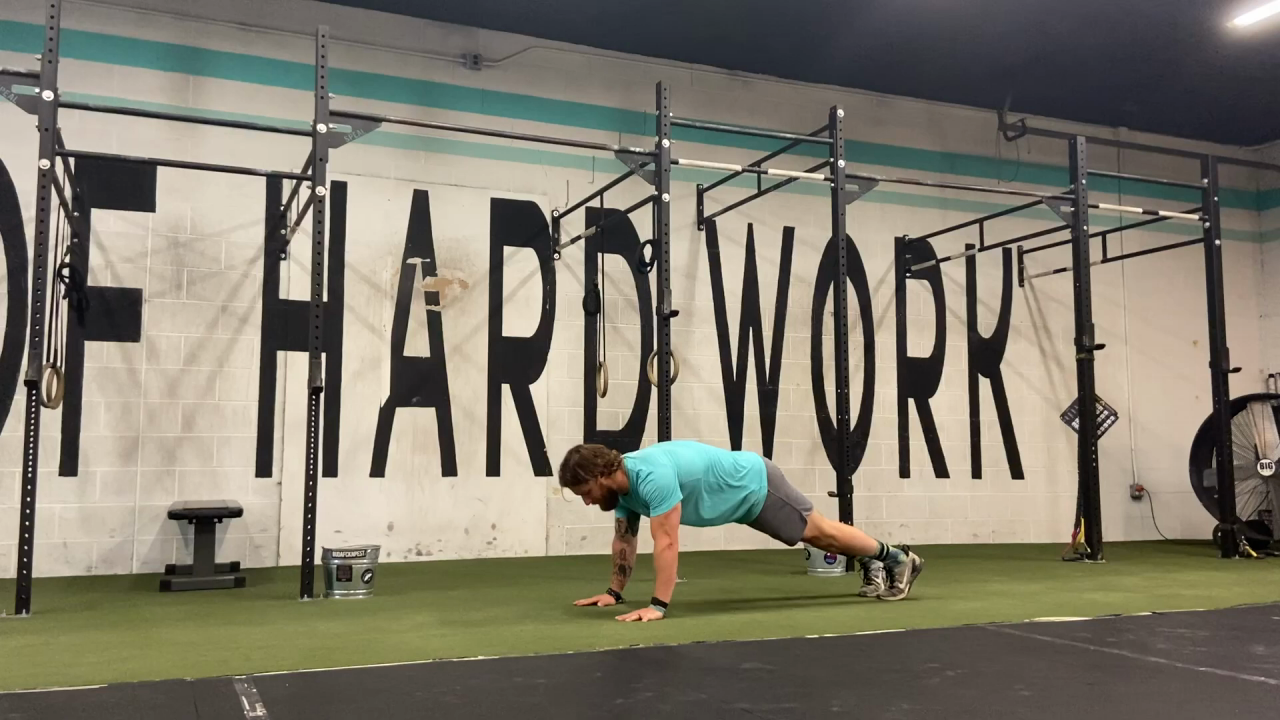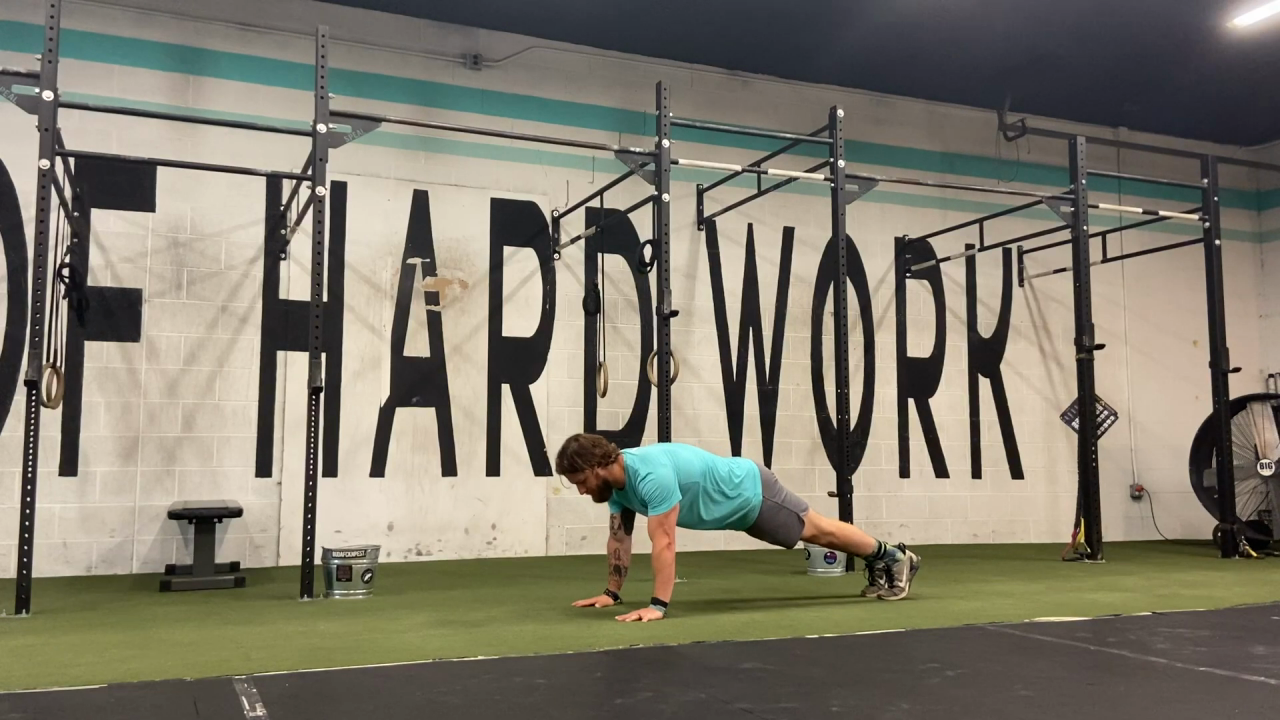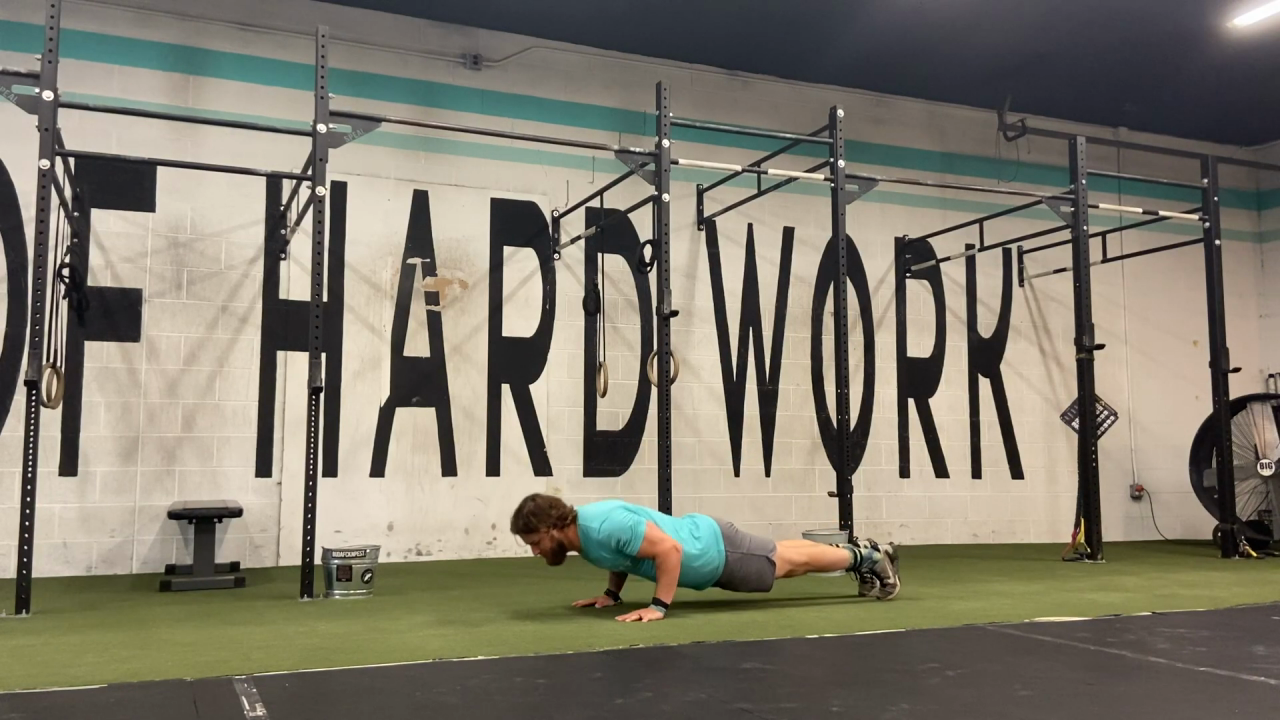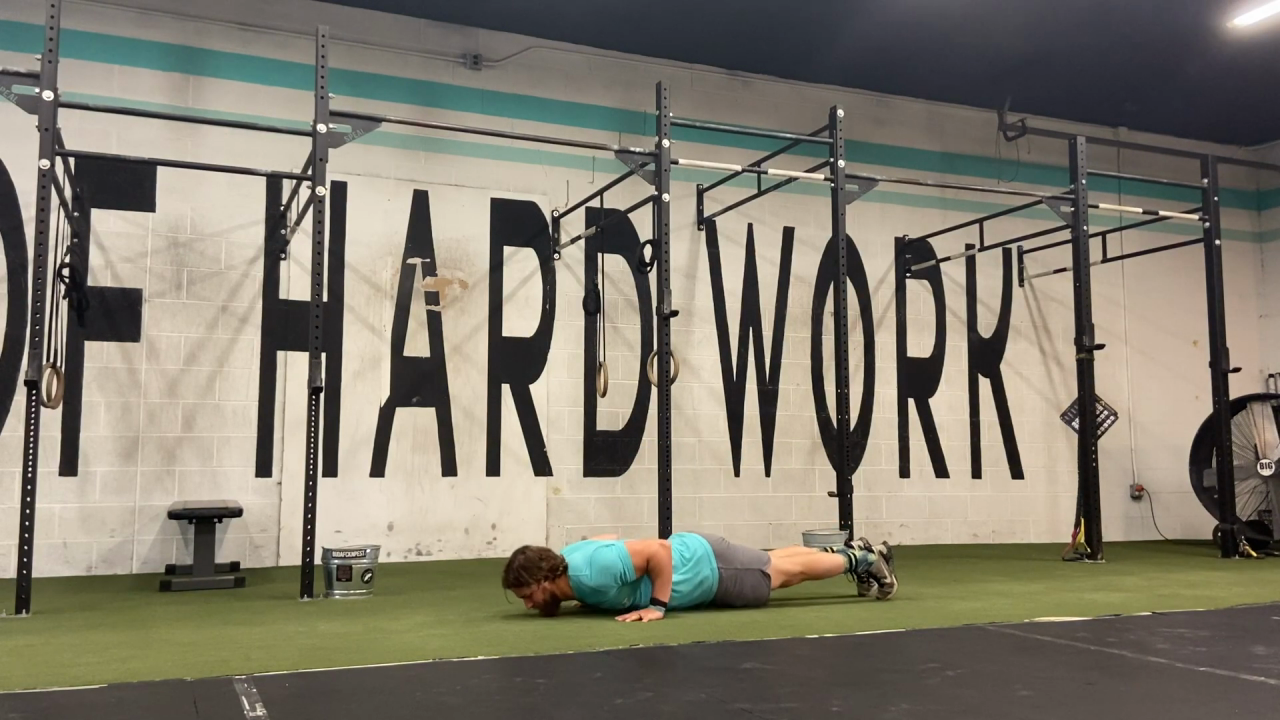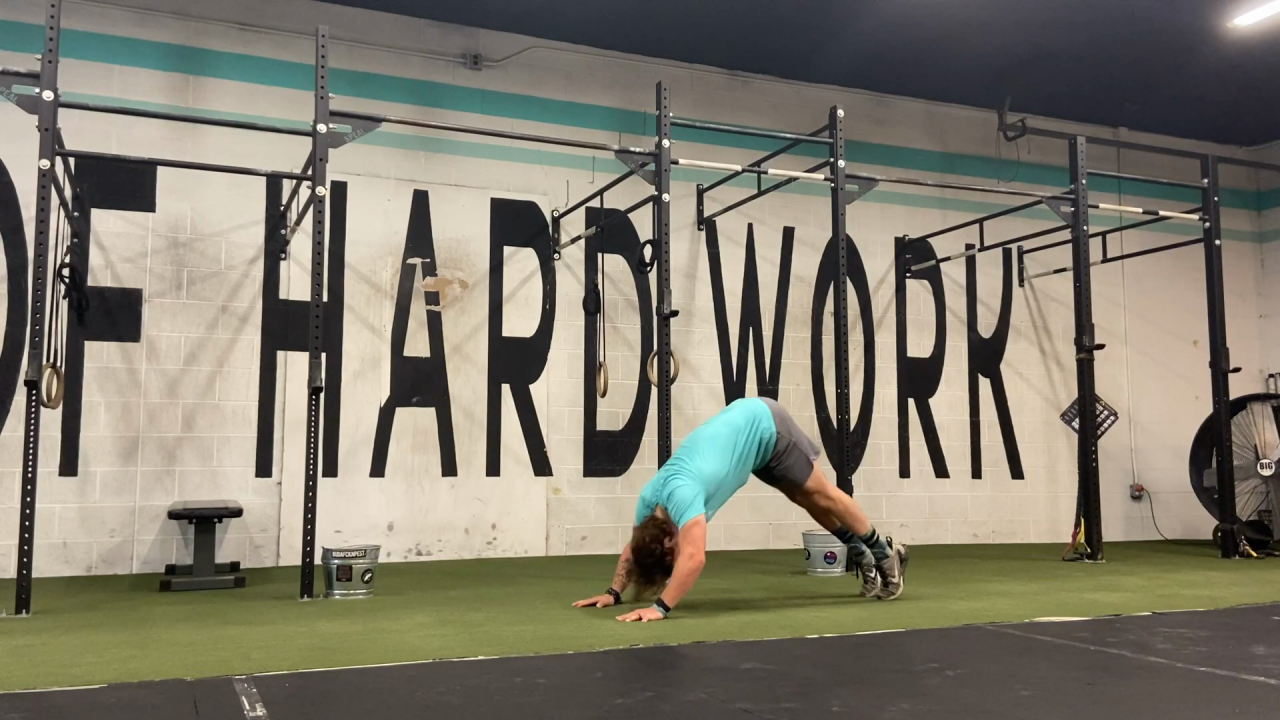
dt=1s
person 1, frame 1
left shoulder: (651, 476)
right shoulder: (622, 482)
left elbow: (666, 543)
right elbow: (625, 539)
left wrist: (658, 605)
right wrist: (614, 591)
left hip: (753, 485)
right hip: (739, 495)
left knee: (819, 530)
right knee: (811, 536)
left ankle: (896, 558)
right ankle: (872, 562)
person 1, frame 2
left shoulder: (651, 475)
right shoulder: (616, 479)
left elbow: (664, 544)
right elbow: (619, 537)
left wrist: (658, 605)
right wrist: (612, 592)
left hip: (750, 492)
right hip: (737, 503)
left knee: (819, 531)
right knee: (815, 533)
left ankle: (894, 557)
right ankle: (880, 561)
person 1, frame 3
left shoulder: (601, 529)
right shoulder: (581, 528)
left elbow: (670, 550)
left wrist: (659, 607)
right wrist: (611, 593)
left hip: (715, 551)
right hip: (700, 543)
left knee: (791, 562)
right knee: (784, 557)
left ankle: (870, 557)
right ankle: (857, 549)
person 1, frame 4
left shoulder: (591, 574)
right shoulder: (566, 559)
left elbow: (659, 551)
right elbow: (611, 537)
left wrist: (658, 605)
right wrist: (606, 597)
left hip: (706, 568)
right hip: (692, 556)
left knee: (788, 571)
right knee: (779, 562)
left ankle: (866, 558)
right ankle: (849, 551)
person 1, frame 5
left shoulder: (681, 494)
right shoulder: (650, 498)
left elbow: (694, 558)
right elbow: (634, 547)
left wrist: (661, 607)
right wrist: (613, 593)
left hip: (766, 425)
right hip: (742, 423)
left knee: (819, 495)
right knee: (804, 498)
left ankle: (884, 553)
right ankle: (864, 556)
